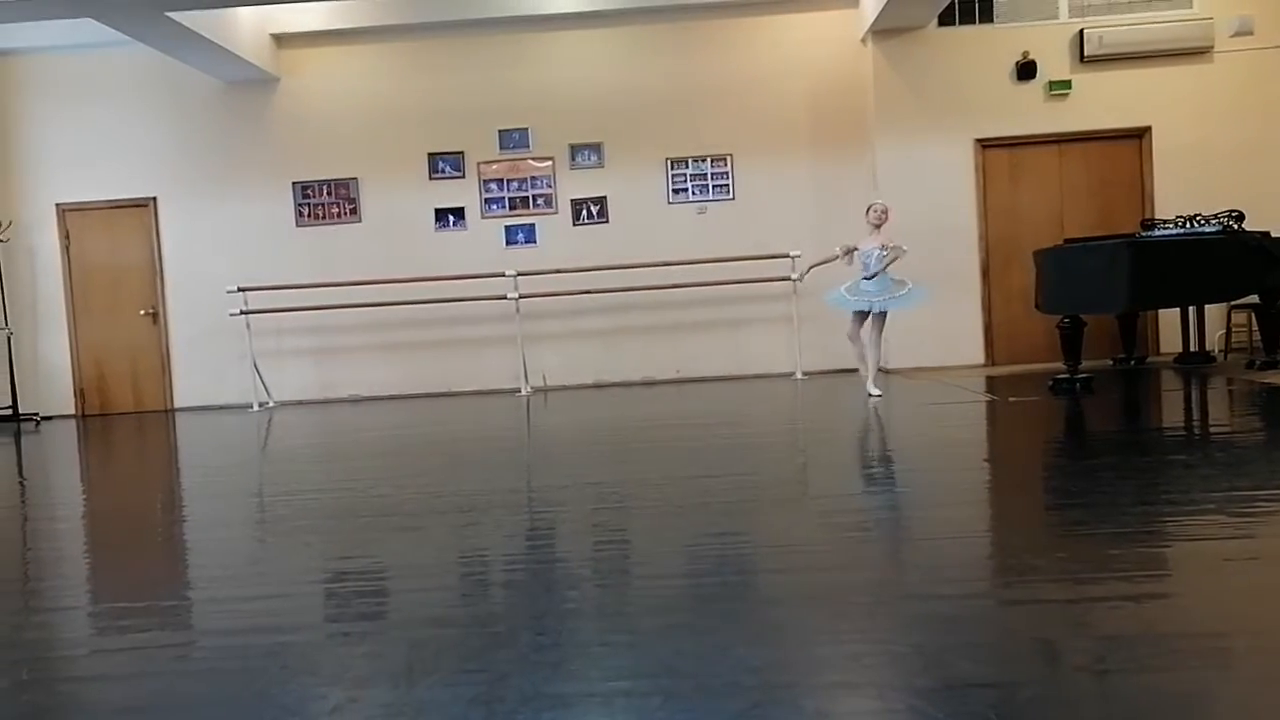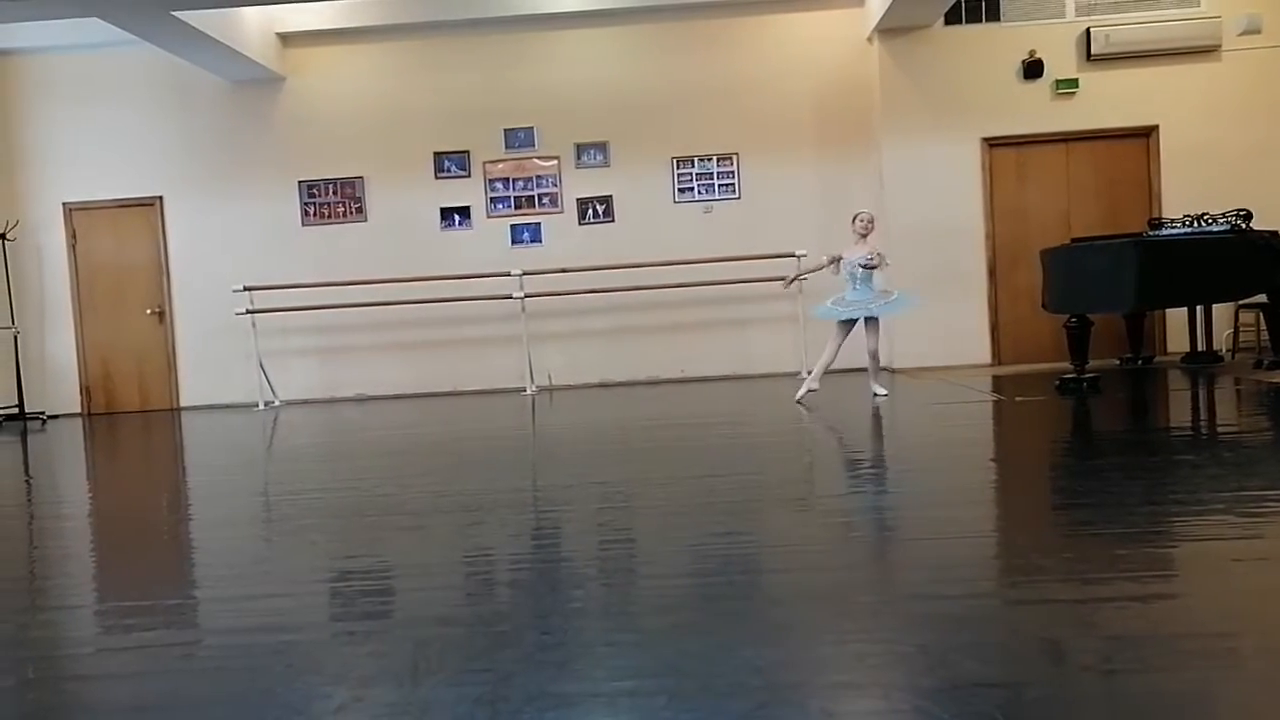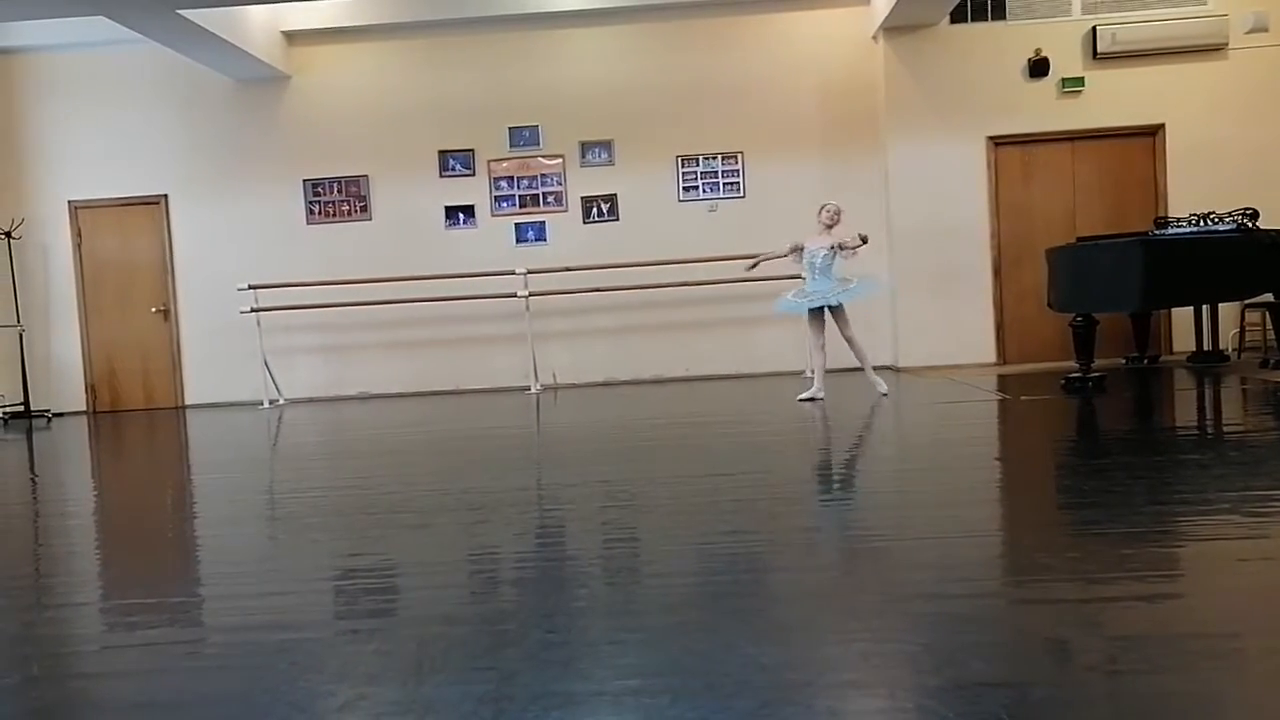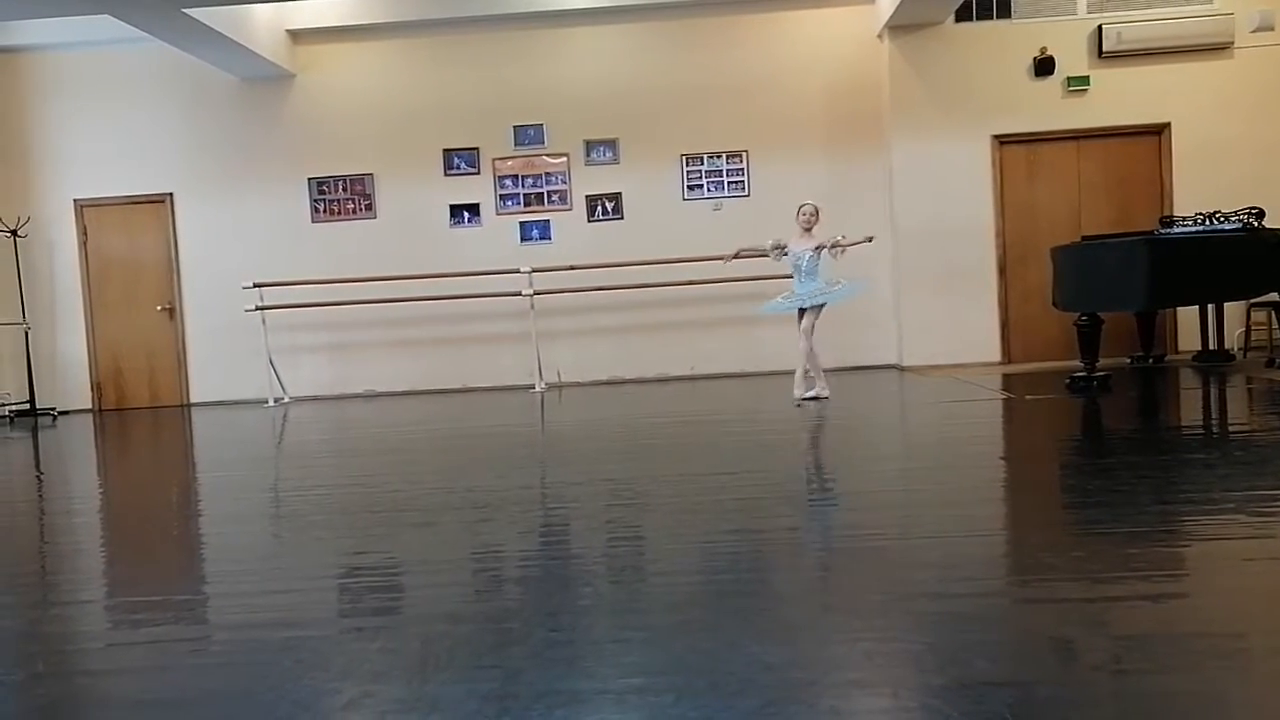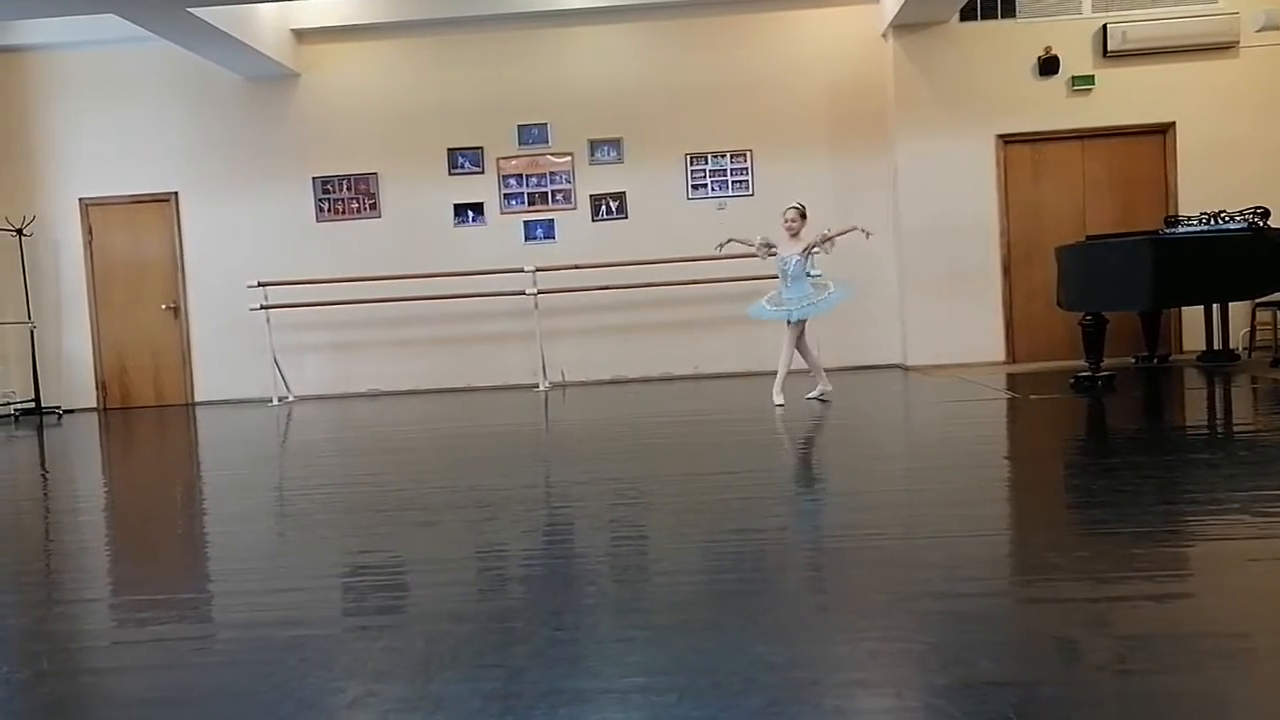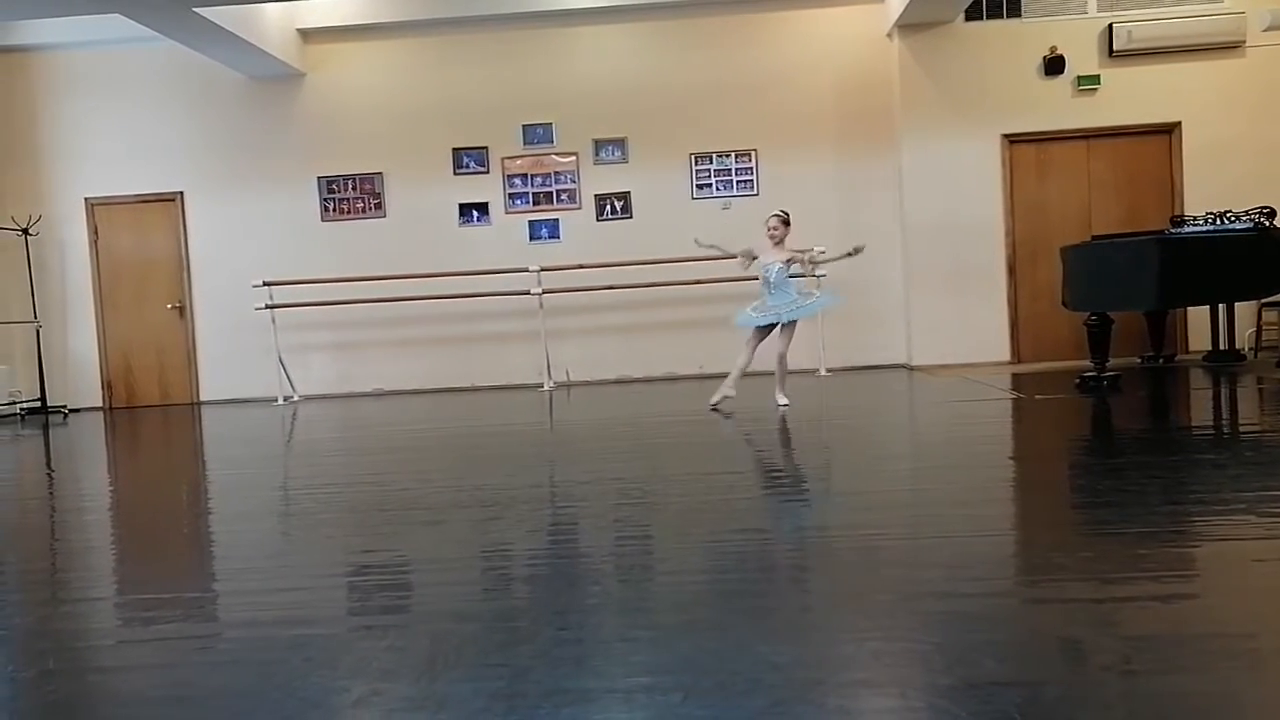
dt=0.4s
person 1, frame 1
left shoulder: (884, 240)
right shoulder: (860, 244)
left elbow: (895, 254)
right elbow: (839, 254)
left wrist: (878, 269)
right wrist: (813, 265)
left hip: (881, 291)
right hip: (862, 292)
left knee: (875, 337)
right knee: (853, 333)
left ankle: (871, 382)
right ankle: (865, 369)
person 1, frame 2
left shoulder: (872, 249)
right shoulder: (845, 253)
left elbow: (878, 261)
right elbow: (823, 264)
left wrist: (872, 264)
right wrist: (797, 274)
left hip: (870, 301)
right hip: (850, 302)
left knee: (872, 347)
right knee: (834, 342)
left ankle: (875, 382)
right ankle: (811, 380)
person 1, frame 3
left shoulder: (834, 241)
right shoulder: (808, 243)
left elbow: (849, 246)
right elbow: (786, 252)
left wrist: (862, 242)
right wrist: (760, 259)
left hip: (831, 291)
right hip: (811, 294)
left knee: (848, 335)
right knee: (817, 342)
left ankle: (872, 376)
right ankle: (818, 387)
person 1, frame 4
left shoulder: (819, 243)
right shoulder: (789, 244)
left elbow: (842, 243)
right elbow: (765, 250)
left wrist: (864, 240)
right wrist: (739, 251)
left hip: (817, 292)
right hip: (800, 294)
left knee: (805, 329)
right knee: (805, 342)
left ankle: (800, 378)
right ankle: (821, 386)
person 1, frame 5
left shoulder: (806, 245)
right shoulder: (779, 245)
left elbow: (829, 236)
right elbow: (754, 243)
left wrist: (857, 228)
right wrist: (730, 239)
left hip: (803, 298)
right hip: (786, 299)
left knee: (789, 342)
right knee: (799, 343)
left ankle: (778, 389)
right ankle: (824, 384)
person 1, frame 6
left shoulder: (789, 255)
right shoulder: (762, 255)
left elbow: (818, 260)
right elbow: (734, 254)
left wrist: (847, 254)
right wrist: (710, 246)
left hip: (788, 306)
right hip: (769, 308)
left knee: (781, 351)
right knee: (750, 345)
left ankle: (780, 392)
right ankle: (728, 386)
